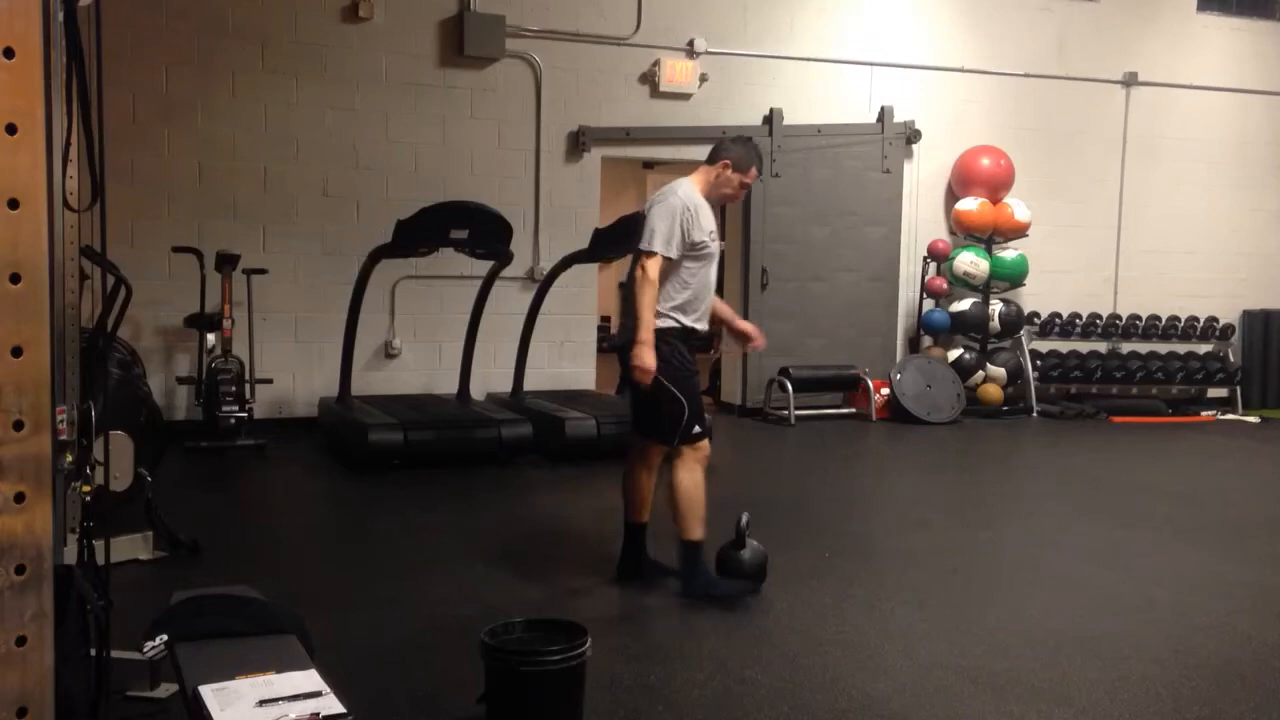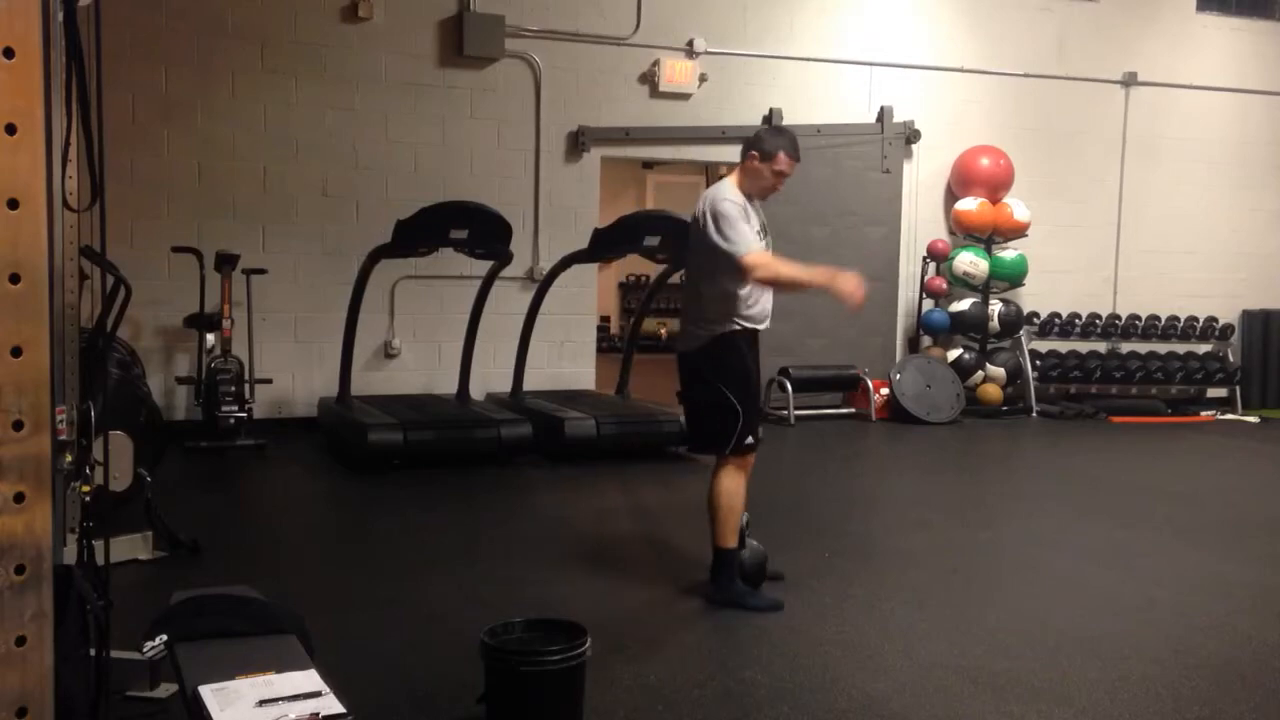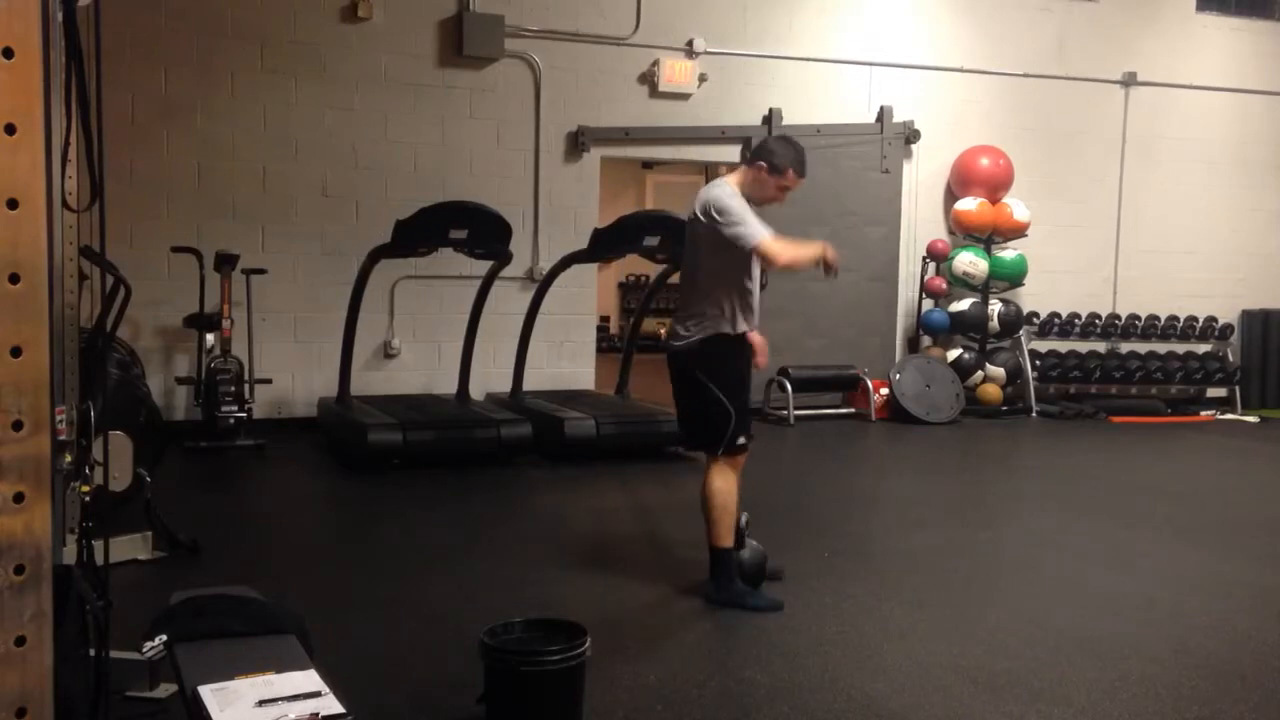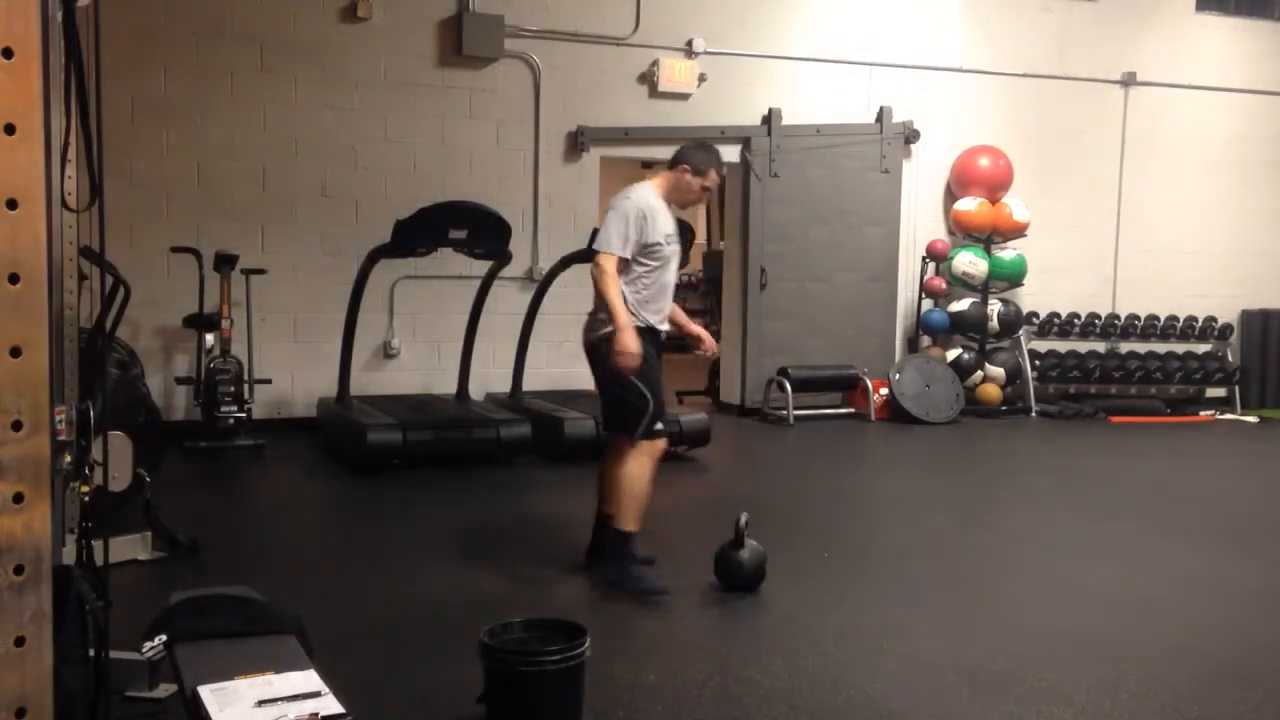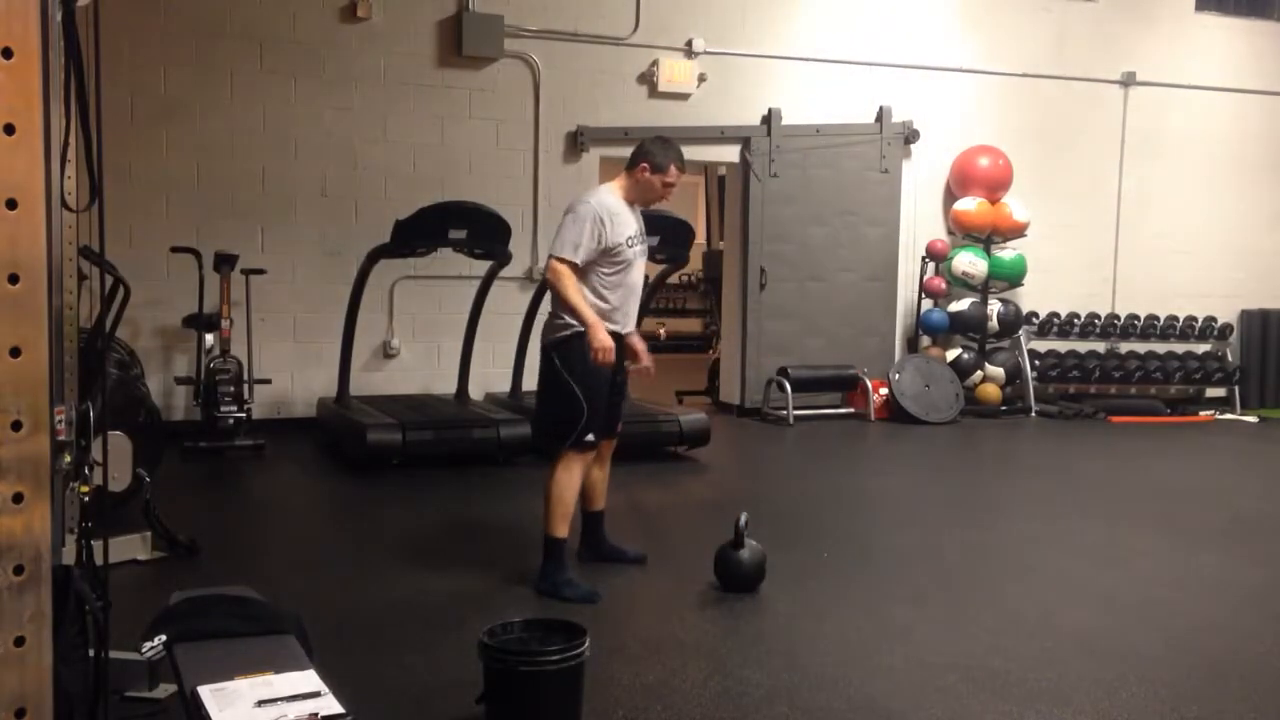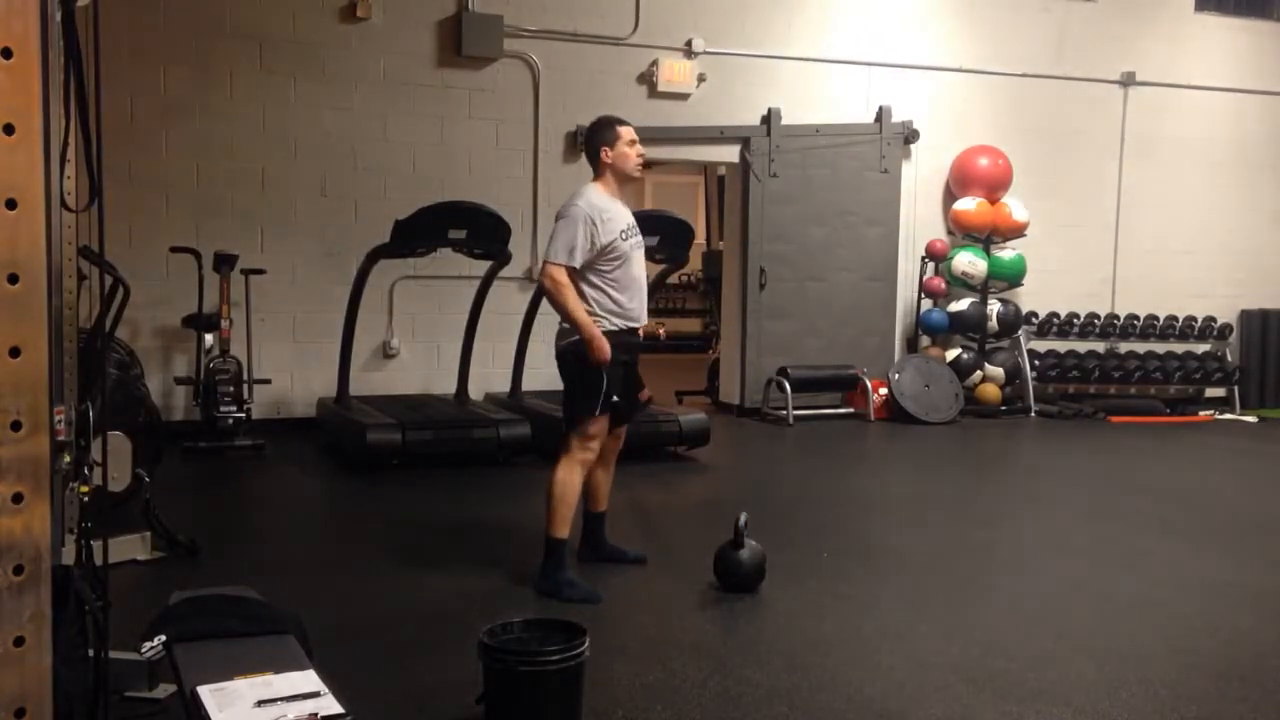
dt=0.7s
person 1, frame 1
left shoulder: (700, 207)
right shoulder: (677, 200)
right elbow: (648, 271)
left wrist: (734, 322)
right wrist: (644, 343)
left hip: (673, 339)
right hip: (662, 342)
left knee: (650, 447)
right knee: (693, 448)
left ankle: (633, 555)
right ankle: (695, 570)
person 1, frame 2
left shoulder: (744, 205)
right shoulder: (723, 203)
right elbow: (758, 269)
right wrist: (830, 279)
left hip: (733, 340)
right hip: (718, 345)
left knee: (738, 455)
right knee: (736, 458)
left ankle: (731, 558)
right ankle: (725, 581)
person 1, frame 3
left shoulder: (735, 201)
right shoulder: (722, 201)
right elbow: (778, 255)
left wrist: (749, 331)
right wrist: (819, 250)
left hip: (721, 340)
right hip: (708, 345)
left knee: (731, 454)
right knee: (728, 456)
left ankle: (730, 555)
right ankle: (724, 580)
person 1, frame 4
left shoulder: (663, 210)
right shoulder: (634, 204)
right elbow: (604, 267)
left wrist: (687, 325)
right wrist: (623, 328)
left hip: (646, 338)
right hip: (622, 339)
left knee: (627, 442)
right knee: (649, 441)
left ankle: (605, 543)
right ankle: (618, 556)
person 1, frame 5
left shoulder: (631, 212)
right shoulder: (594, 208)
right elbow: (557, 270)
left wrist: (631, 337)
right wrist: (593, 327)
left hip: (611, 342)
right hip: (579, 343)
left knee: (603, 445)
right knee: (577, 451)
left ankle: (594, 540)
right ankle: (553, 568)
person 1, frame 6
left shoulder: (618, 207)
right shoulder: (584, 208)
right elbow: (553, 276)
left wrist: (634, 329)
right wrist: (591, 334)
left hip: (621, 342)
right hip: (595, 345)
left knee: (611, 442)
right knee: (583, 448)
left ankle: (594, 540)
right ankle: (553, 569)
